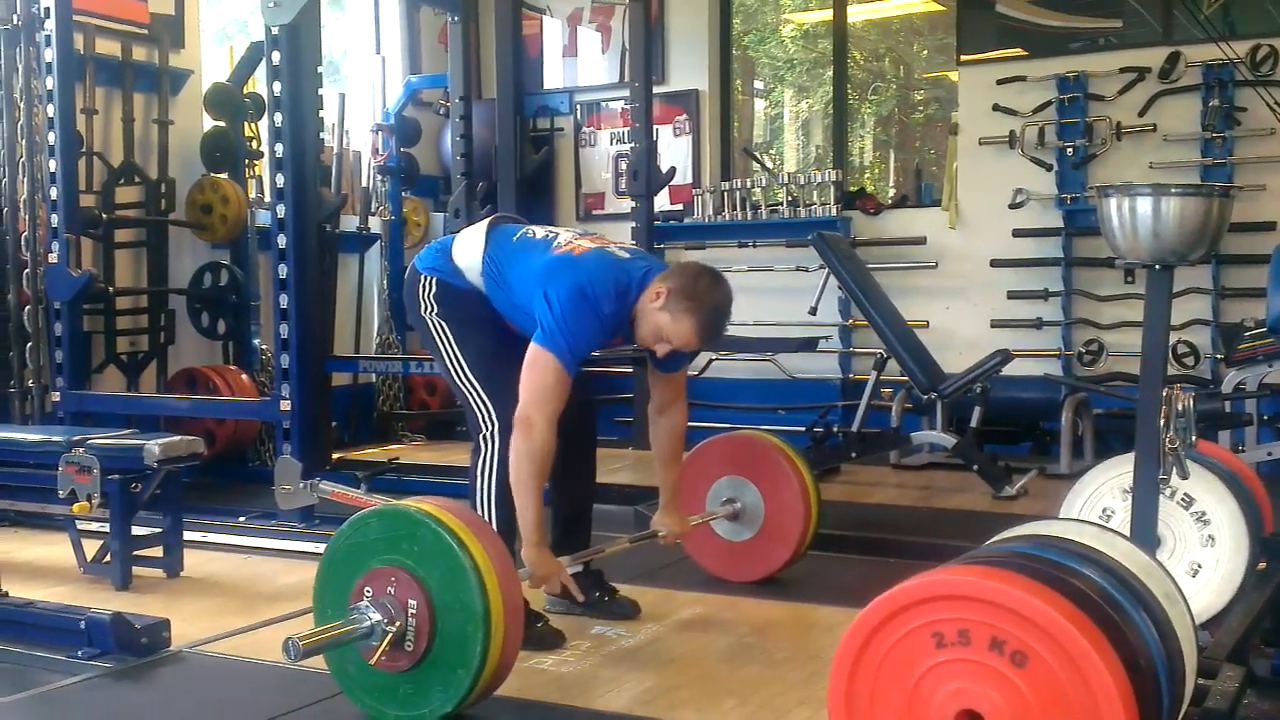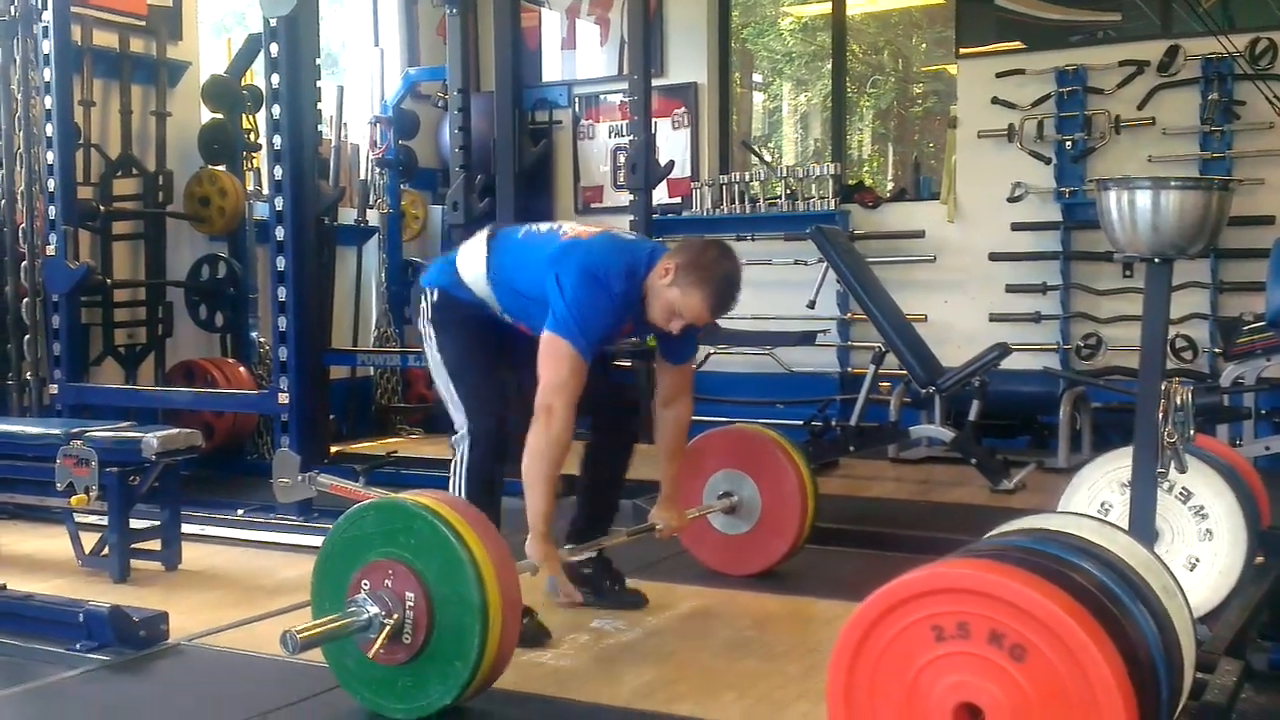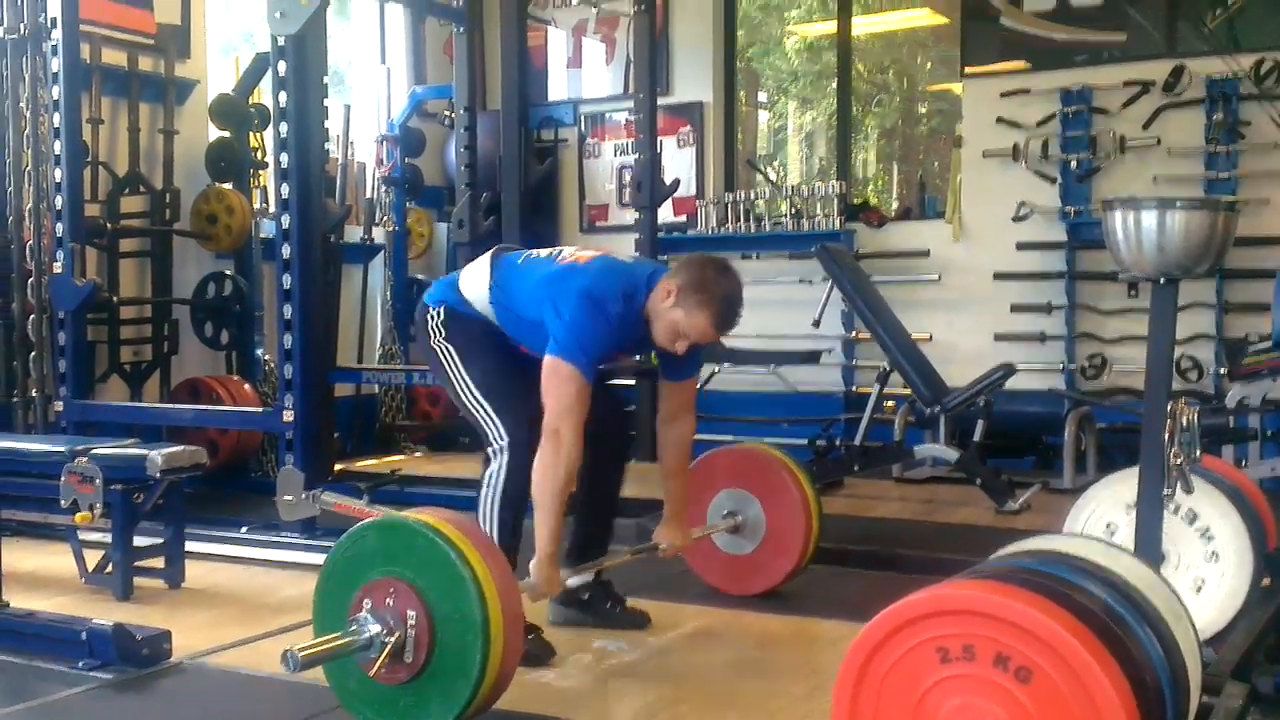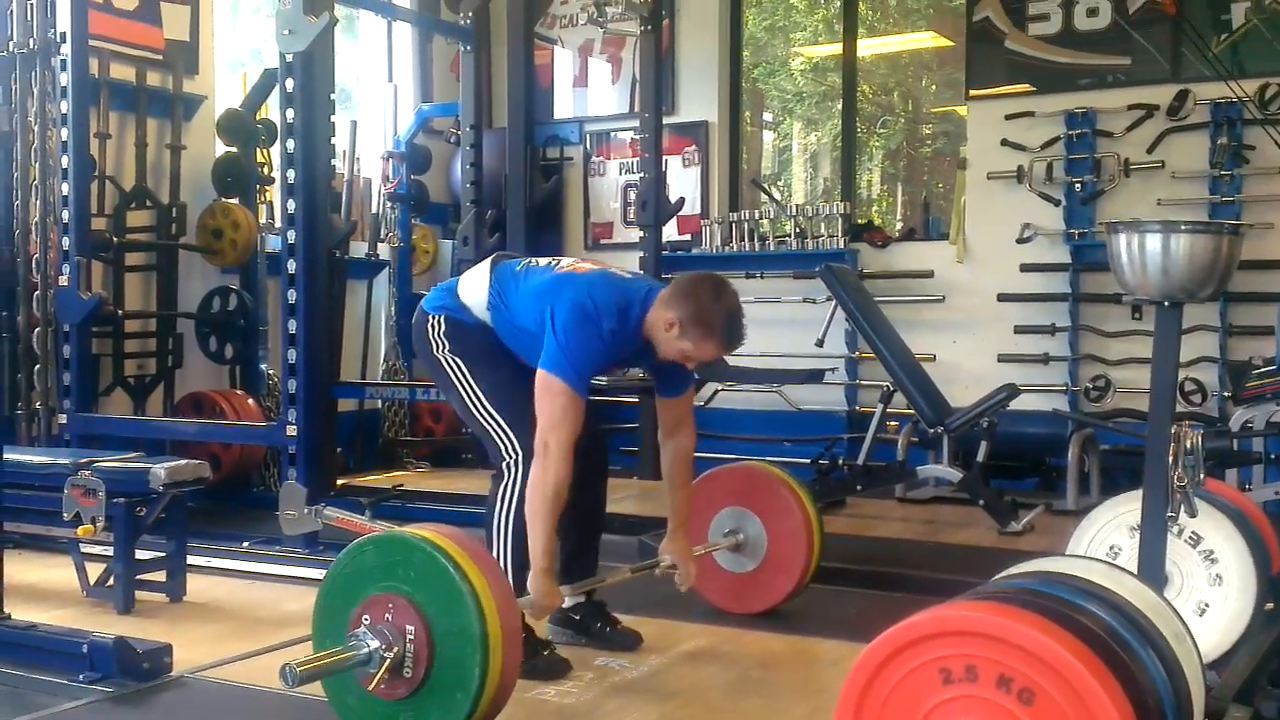
dt=0.4s
person 1, frame 1
left shoulder: (675, 307)
right shoulder: (584, 299)
left elbow: (668, 407)
right elbow: (532, 420)
left wrist: (669, 505)
right wrist: (534, 546)
left hip: (506, 290)
right hip: (449, 284)
left knee: (577, 418)
right knee: (501, 423)
left ankle: (574, 577)
person 1, frame 2
left shoulder: (681, 292)
right shoulder: (592, 281)
left elbow: (673, 400)
right elbow: (552, 409)
left wrist: (668, 499)
right wrist: (539, 538)
left hip: (520, 312)
right hip: (457, 301)
left knee: (618, 409)
right knee: (486, 429)
left ankle: (583, 560)
person 1, frame 3
left shoulder: (683, 315)
right shoulder: (591, 302)
left elbow: (677, 417)
right elbow: (559, 433)
left wrist: (674, 516)
right wrist: (545, 558)
left hip: (522, 336)
right hip: (459, 317)
left knee: (611, 432)
right knee: (517, 440)
left ankle: (581, 586)
person 1, frame 4
left shoulder: (670, 324)
right shoulder: (587, 317)
left elbow: (677, 432)
right elbow: (551, 446)
left wrist: (678, 533)
right wrist: (541, 573)
left hip: (511, 334)
right hip: (455, 324)
left knee: (589, 453)
right knee: (524, 454)
left ankle: (575, 608)
